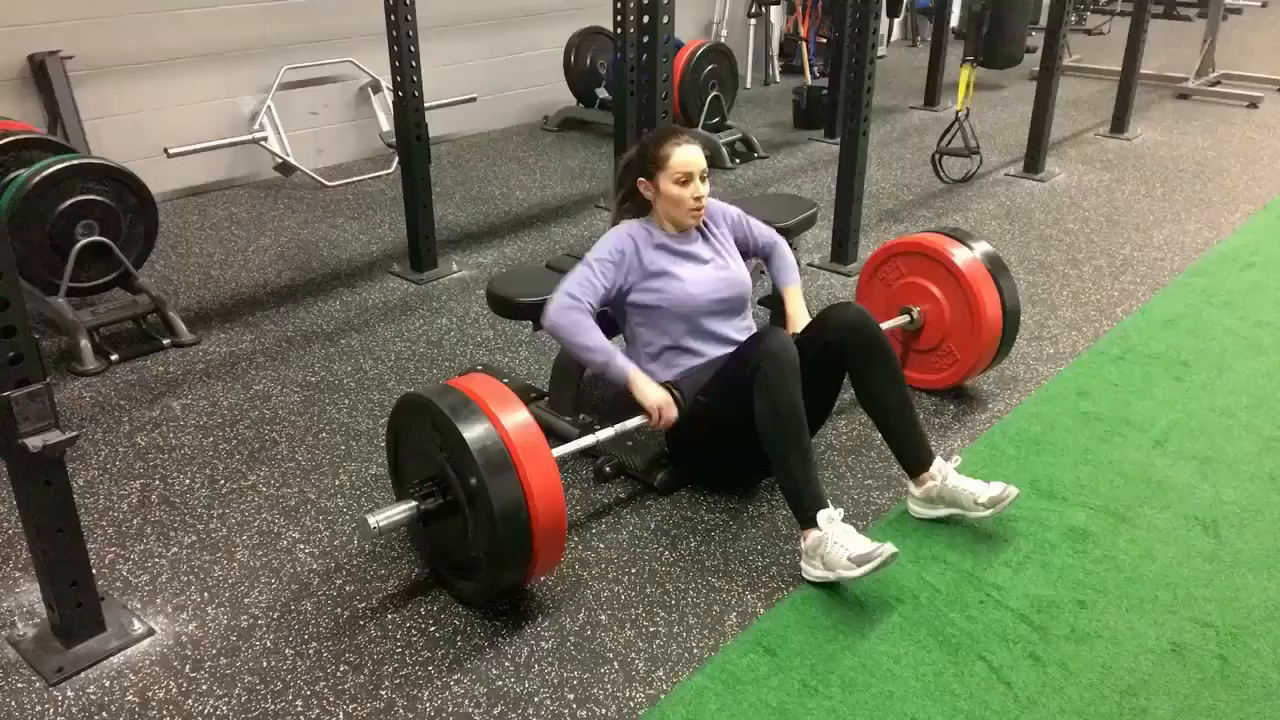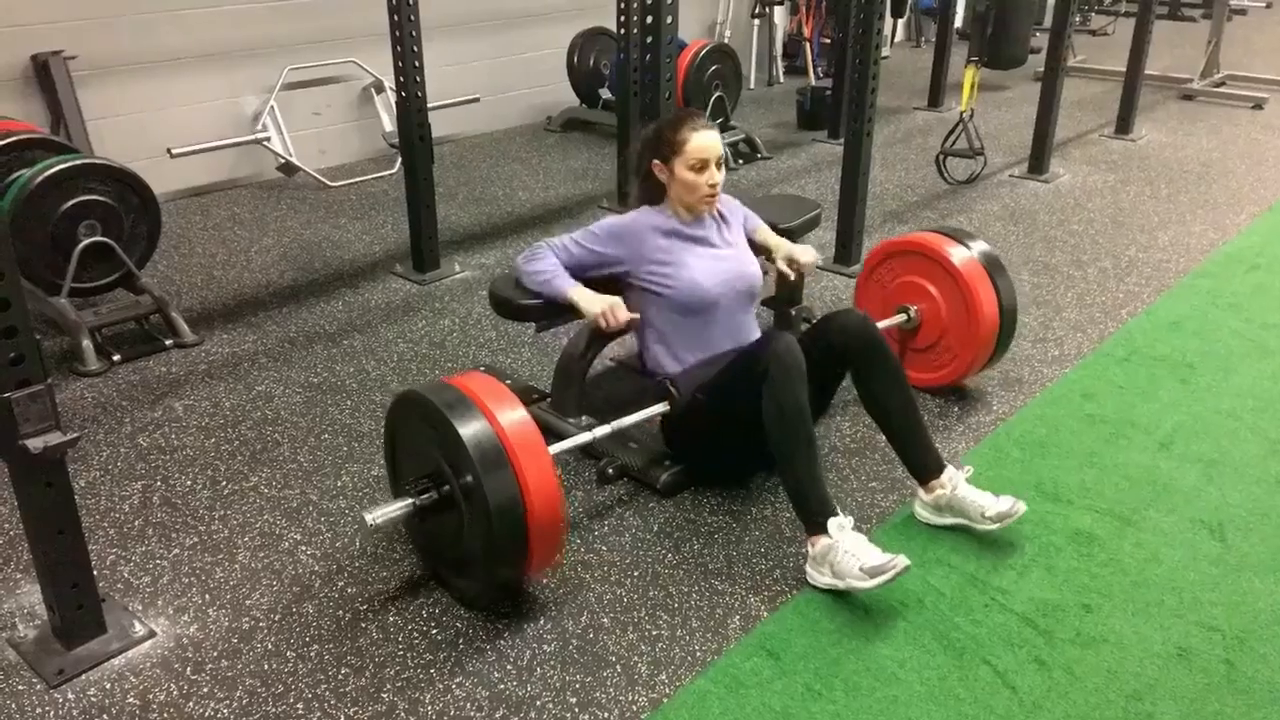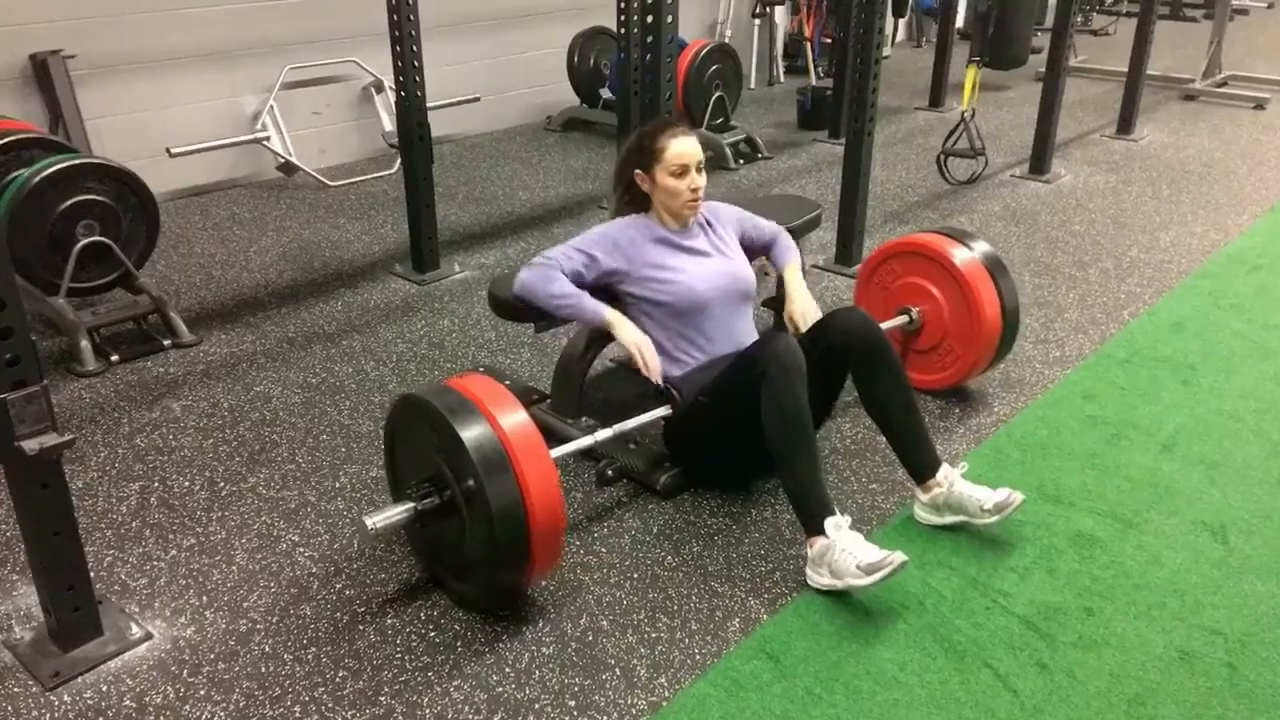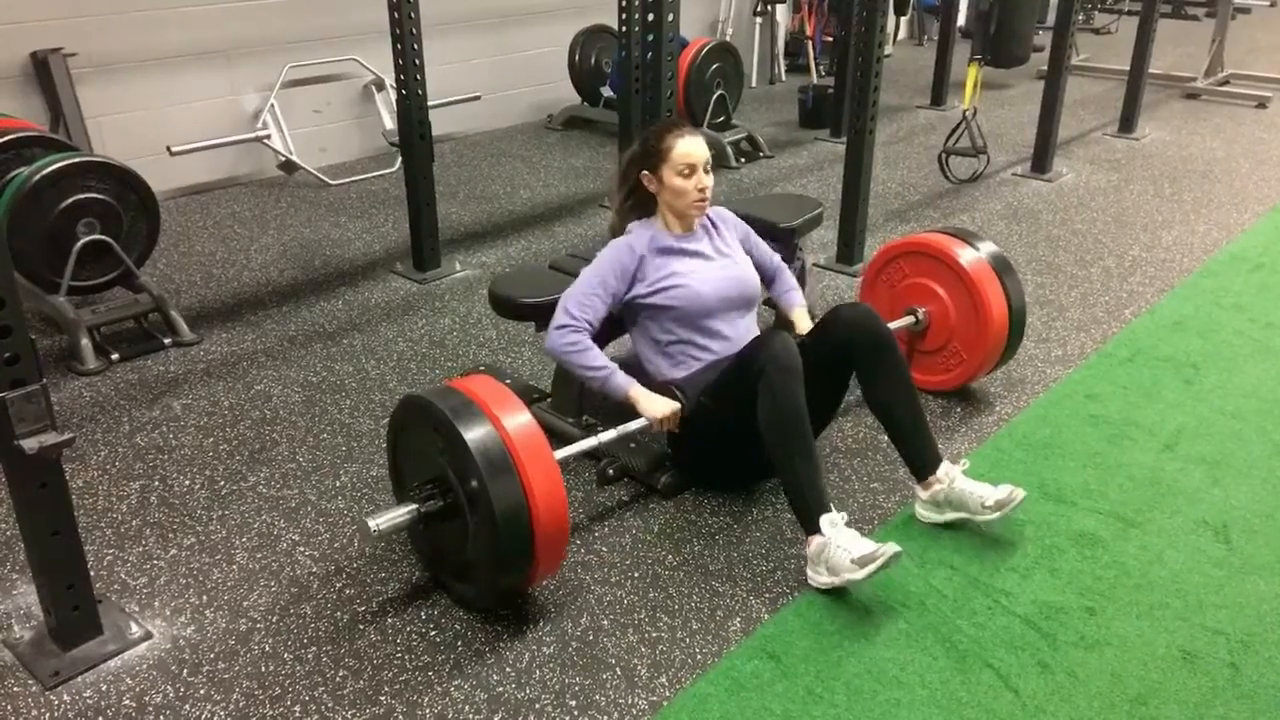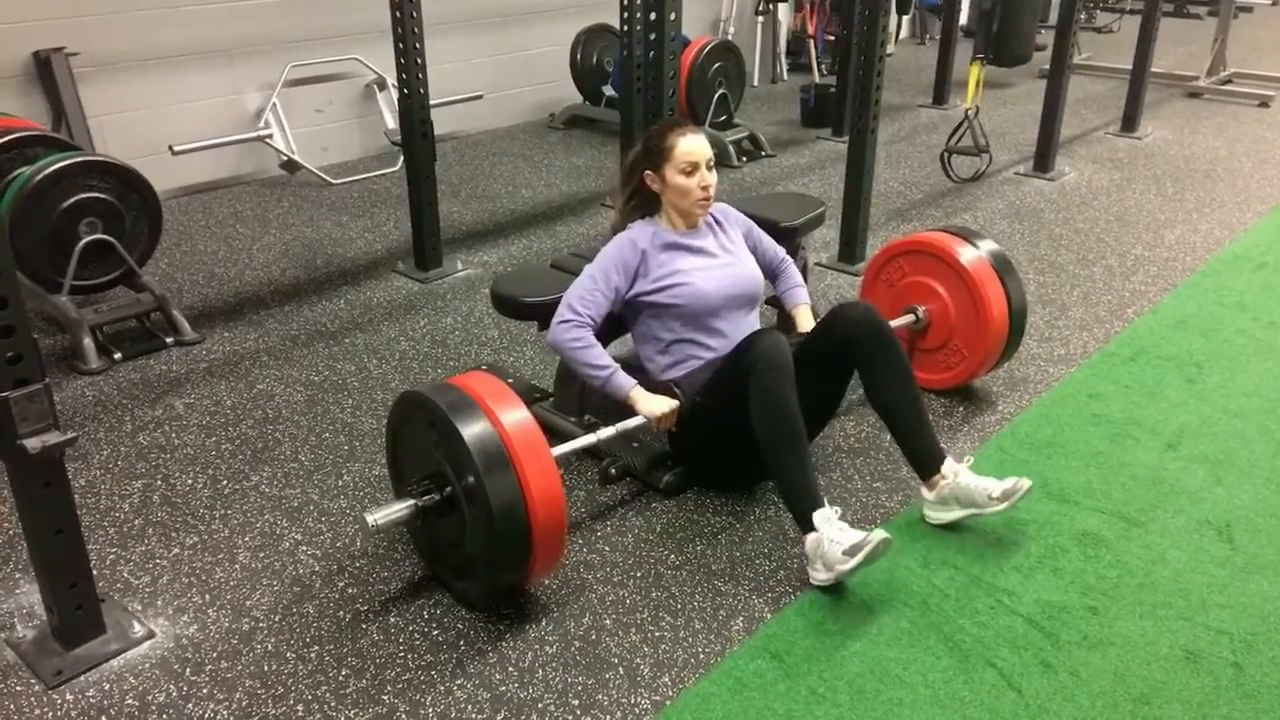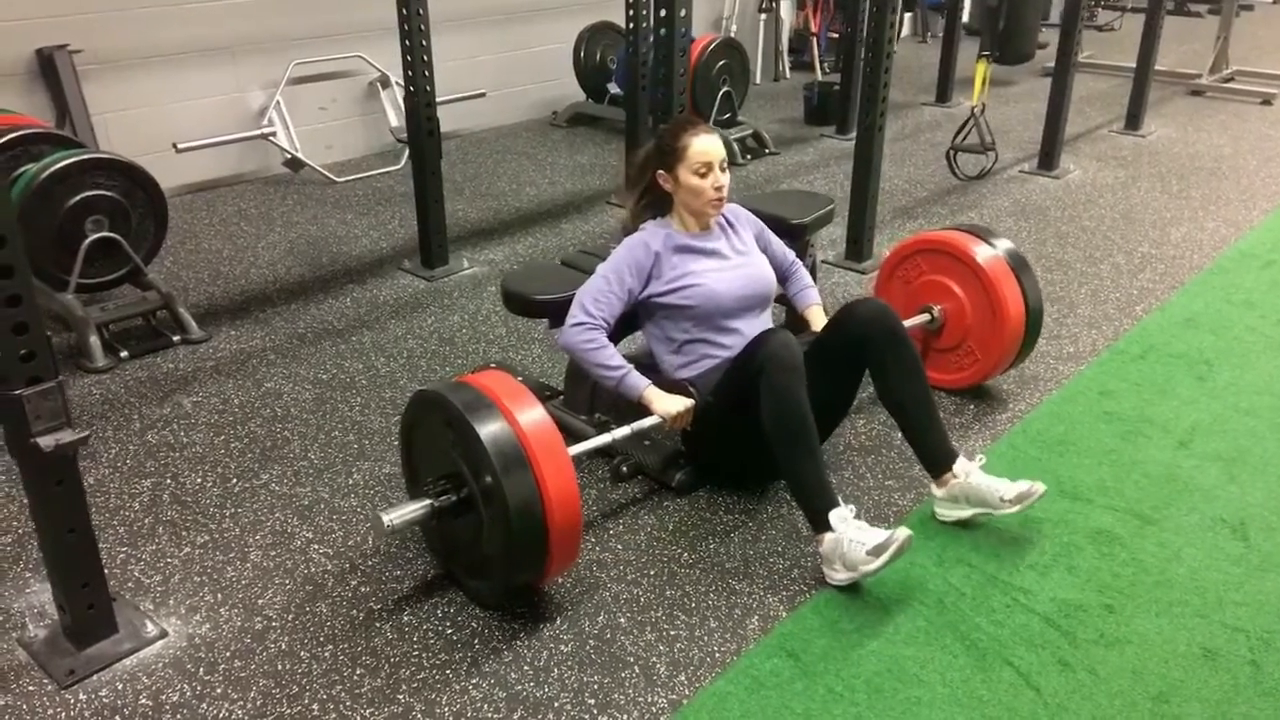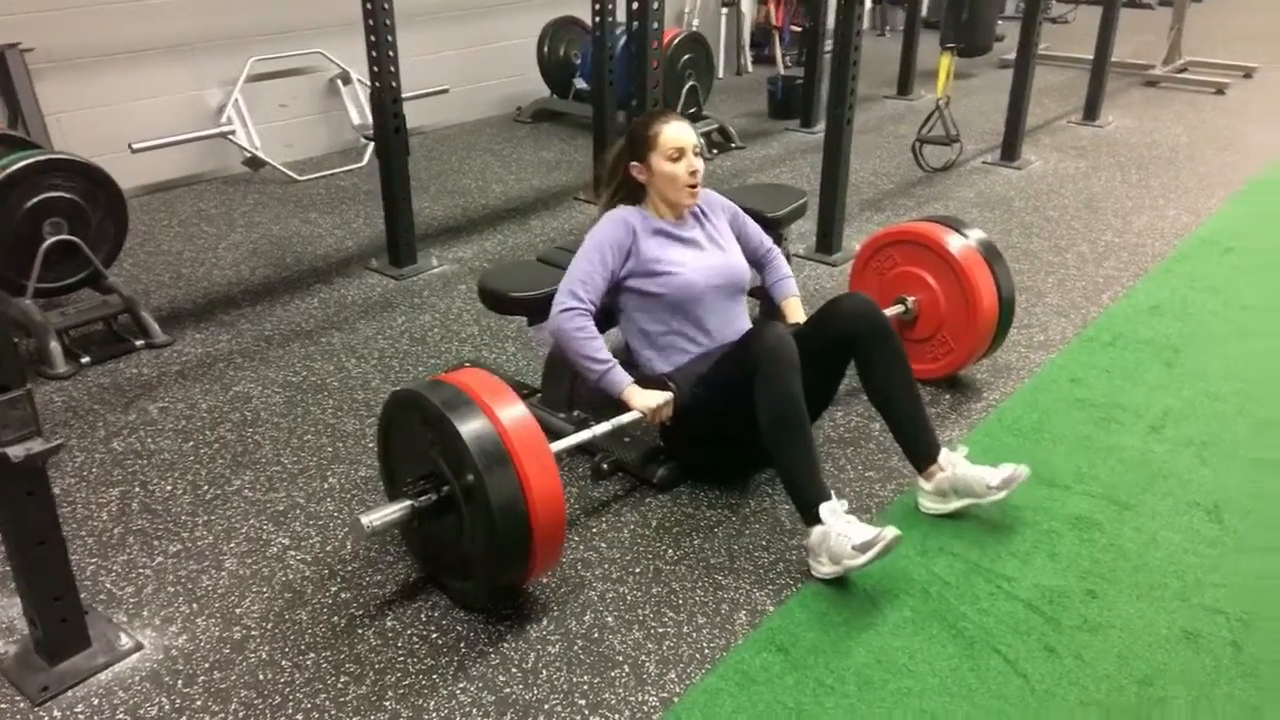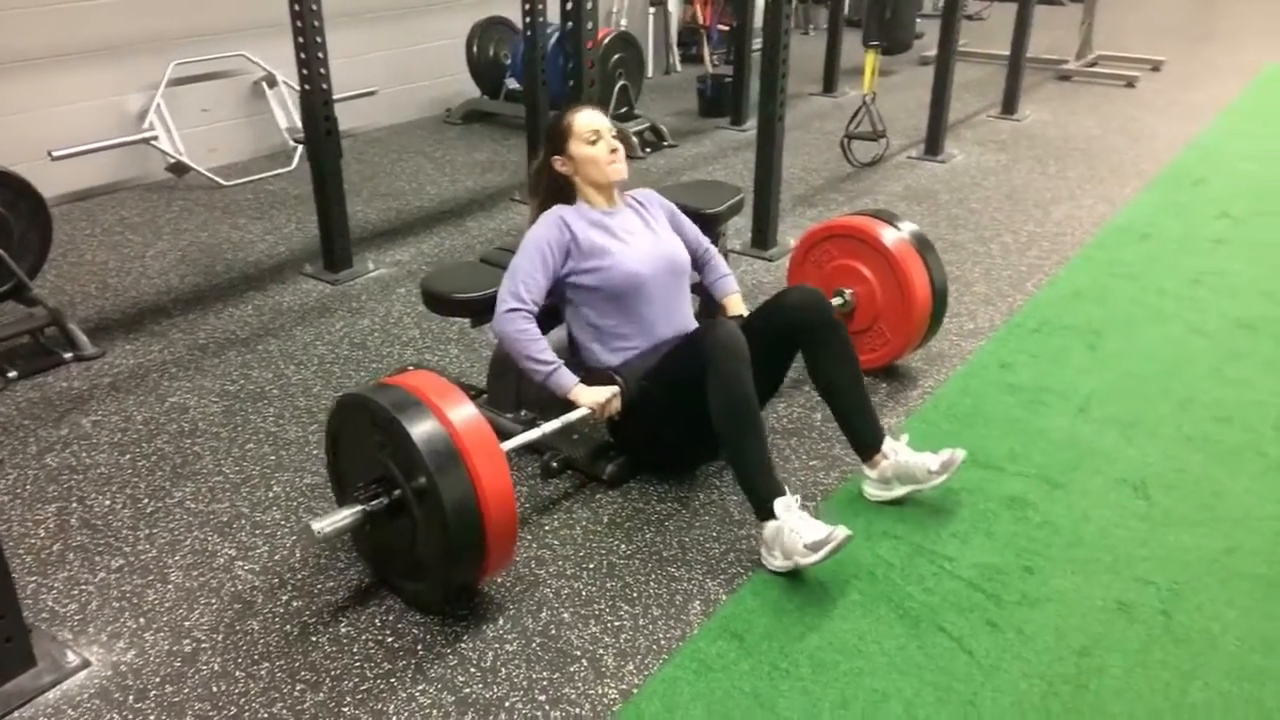
dt=0.5s
person 1, frame 1
left shoulder: (718, 219)
right shoulder: (628, 244)
left elbow: (775, 246)
right elbow: (562, 315)
left wrist: (797, 311)
right wrist: (636, 379)
left hip: (768, 402)
right hip: (700, 420)
left knee: (847, 320)
right knee: (771, 347)
left ankle: (929, 480)
right ankle: (818, 537)
person 1, frame 2
left shoulder: (723, 210)
right shoulder: (634, 232)
right elbow: (534, 260)
left wrist: (778, 243)
right wrist: (583, 296)
left hip: (762, 397)
right hip: (698, 416)
left knee: (850, 327)
right knee: (778, 348)
left ankle: (938, 487)
right ankle: (825, 543)
person 1, frame 3
left shoulder: (717, 218)
right shoulder: (623, 238)
left elbow: (776, 237)
right elbow: (533, 280)
left wrist: (797, 289)
right wrist: (615, 320)
left hip: (763, 402)
right hip: (698, 420)
left knee: (851, 326)
right knee: (778, 348)
left ankle: (936, 486)
right ankle: (825, 544)
person 1, frame 4
left shoulder: (722, 223)
right shoulder: (632, 250)
left elbow: (775, 271)
right elbow: (564, 334)
left wrist: (804, 324)
right wrist: (639, 395)
left hip: (770, 400)
right hip: (705, 424)
left knee: (855, 321)
right knee: (773, 347)
left ankle: (936, 484)
right ankle: (823, 541)
person 1, frame 5
left shoulder: (725, 219)
right shoulder: (634, 247)
left elbow: (781, 265)
right elbow: (567, 328)
left wrist: (808, 327)
right wrist: (637, 395)
left hip: (767, 397)
right hip: (705, 421)
left knee: (855, 320)
right knee: (766, 345)
left ankle: (941, 480)
right ankle: (819, 535)
person 1, frame 6
left shoulder: (736, 220)
right shoulder: (646, 248)
left elbow: (791, 268)
right elbow: (579, 330)
left wrist: (822, 329)
right wrist: (652, 395)
left hip: (783, 397)
right hip: (719, 420)
left knee: (868, 316)
right knee: (775, 345)
left ankle: (952, 479)
right ankle: (835, 535)
person 1, frame 7
left shoulder: (711, 207)
right shoulder: (622, 226)
left elbow: (768, 255)
right elbow: (567, 317)
left wrist: (801, 324)
right wrist: (630, 391)
left hip: (761, 392)
right hip: (693, 411)
left knee: (854, 311)
right knee: (770, 339)
left ankle: (938, 473)
right ankle: (825, 529)
person 1, frame 8
left shoulder: (647, 203)
right shoulder: (560, 226)
left elbow: (706, 255)
right elbow: (511, 317)
left wrist: (741, 316)
right wrist: (575, 389)
left hip: (707, 379)
right hip: (641, 405)
left knee: (803, 303)
right knee: (718, 337)
left ankle: (882, 461)
right ankle: (778, 525)
